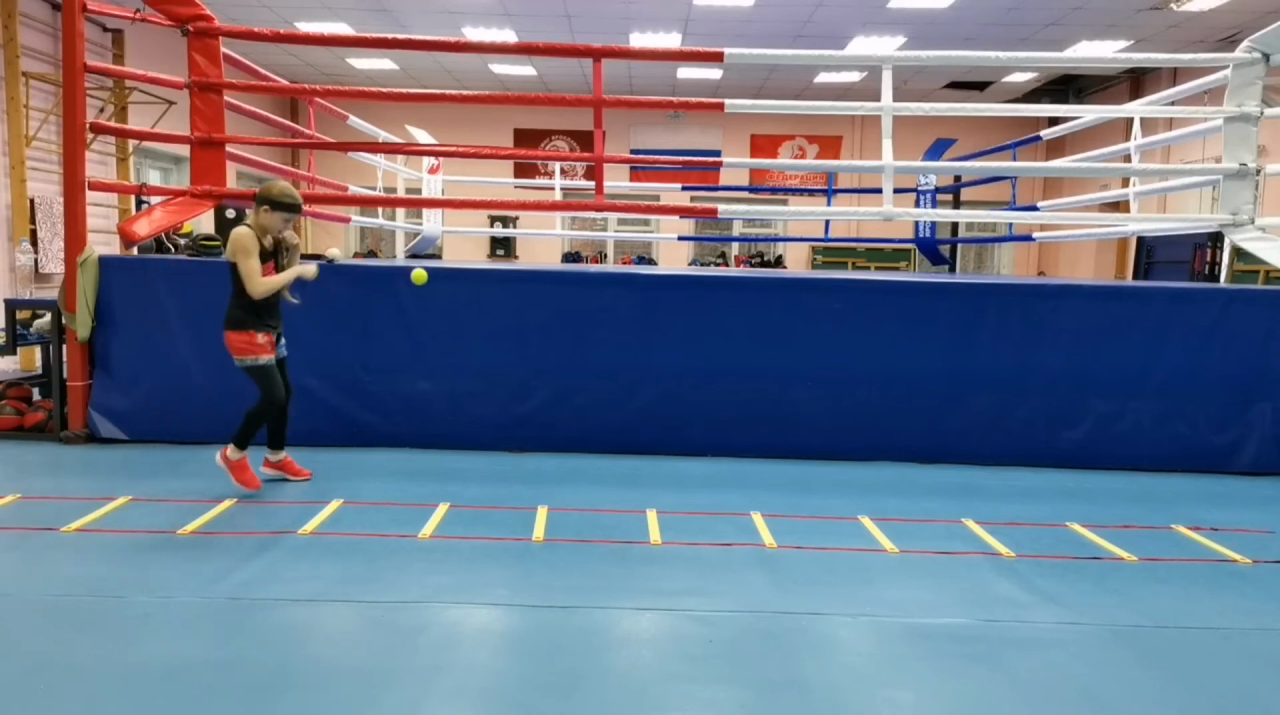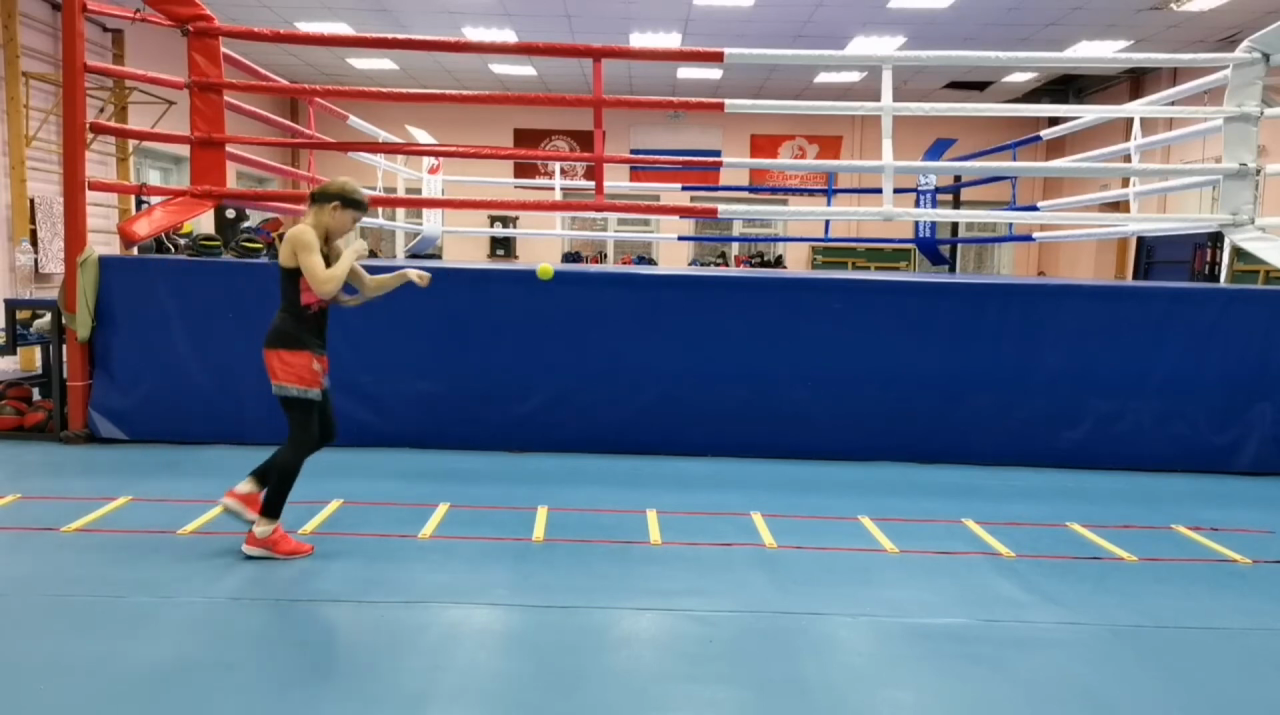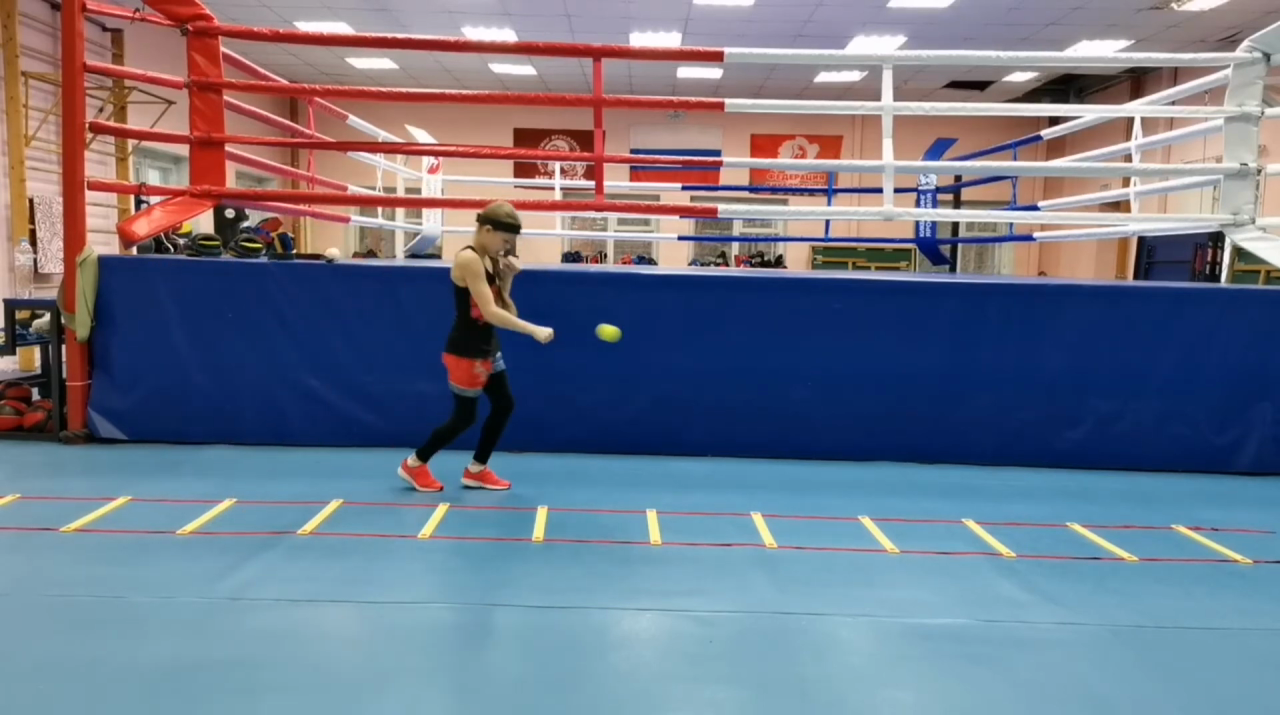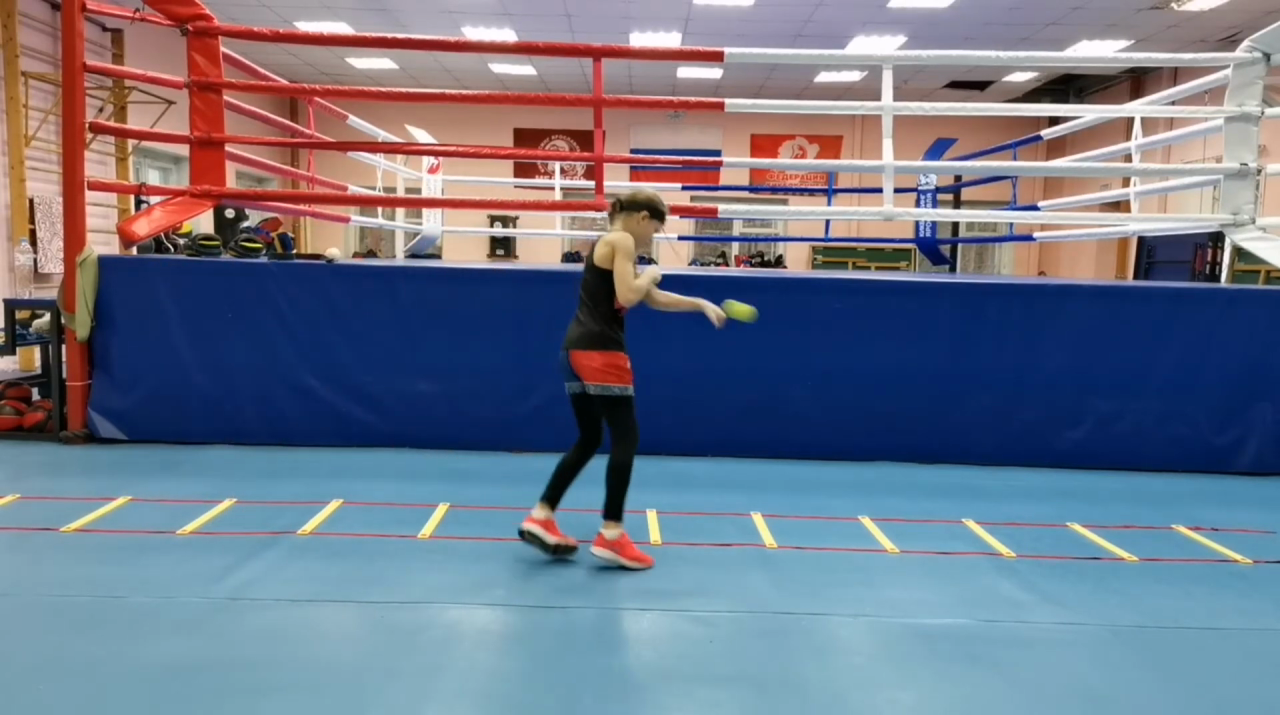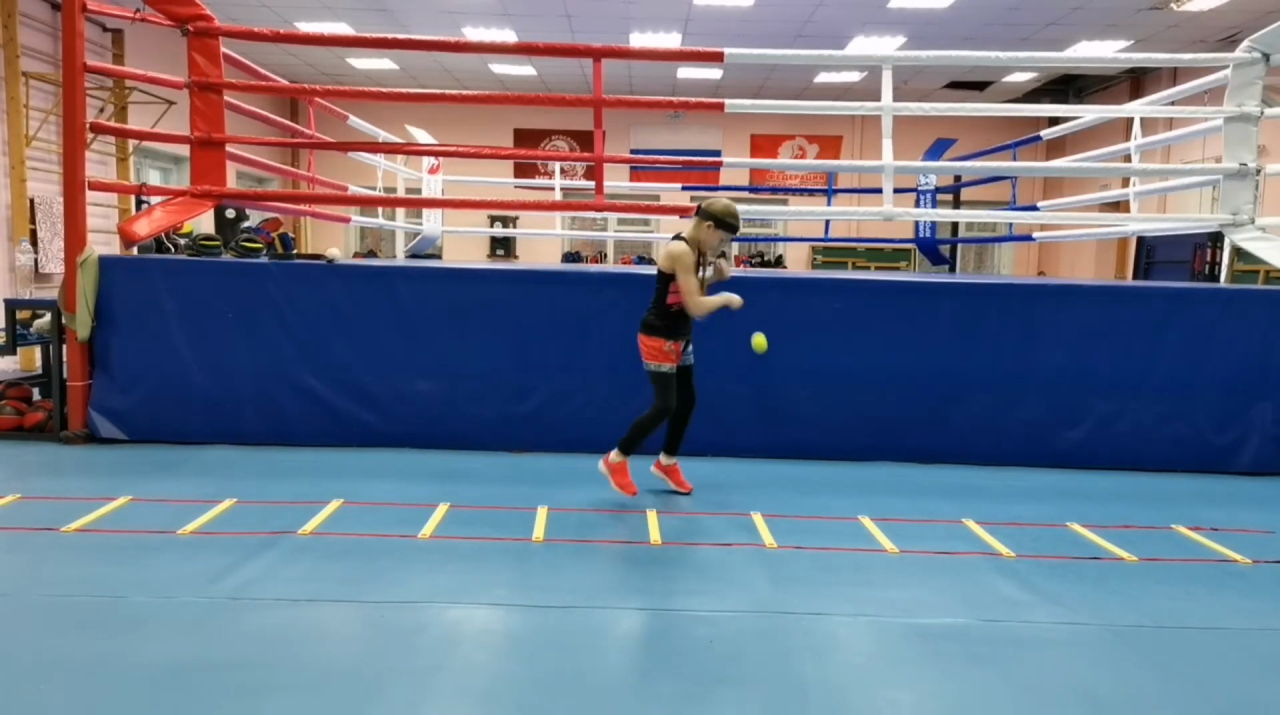
dt=1s
person 1, frame 1
left shoulder: (273, 238)
right shoulder: (243, 236)
left elbow: (284, 289)
right elbow: (257, 289)
left wrist: (294, 252)
right wrist: (299, 271)
left hip: (270, 328)
right hip: (245, 330)
left knee: (282, 393)
right knee: (274, 396)
left ankle: (276, 457)
right ankle: (235, 453)
person 1, frame 2
left shoulder: (330, 245)
right shoulder: (301, 235)
left elbow: (368, 287)
right elbow: (323, 287)
left wrist: (405, 274)
right wrist: (350, 255)
left hip: (308, 350)
right hip: (291, 349)
left knee: (321, 433)
right knee: (303, 438)
left ankle: (247, 490)
right ankle: (264, 531)
person 1, frame 3
left shoulder: (492, 259)
right shoulder: (468, 260)
left elbow: (498, 302)
right elbow: (490, 312)
left wrist: (508, 276)
right wrist: (533, 330)
left hip: (487, 349)
right hip: (466, 352)
left knee: (505, 405)
right knee: (464, 417)
left ankle: (476, 470)
right ankle: (414, 464)
person 1, frame 4
left shoulder: (609, 244)
right shoulder: (622, 242)
left elbow: (653, 298)
right elbow: (627, 297)
left wrist: (701, 304)
right wrist: (651, 274)
left hip: (578, 348)
right hip: (600, 349)
left knee: (588, 441)
right knee: (625, 437)
left ankle: (541, 517)
right ankle: (610, 535)
person 1, frame 5
left shoulder: (698, 251)
right shoulder: (679, 251)
right elbow: (697, 307)
left wrist: (714, 274)
right wrist: (725, 298)
left hip: (680, 337)
right hip: (658, 337)
left knee: (687, 400)
right knee: (665, 404)
left ankle: (667, 463)
right ankle: (616, 459)
